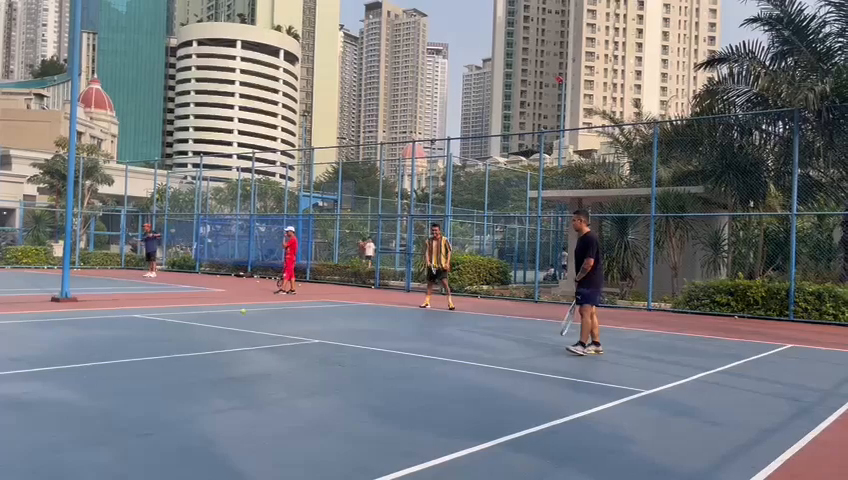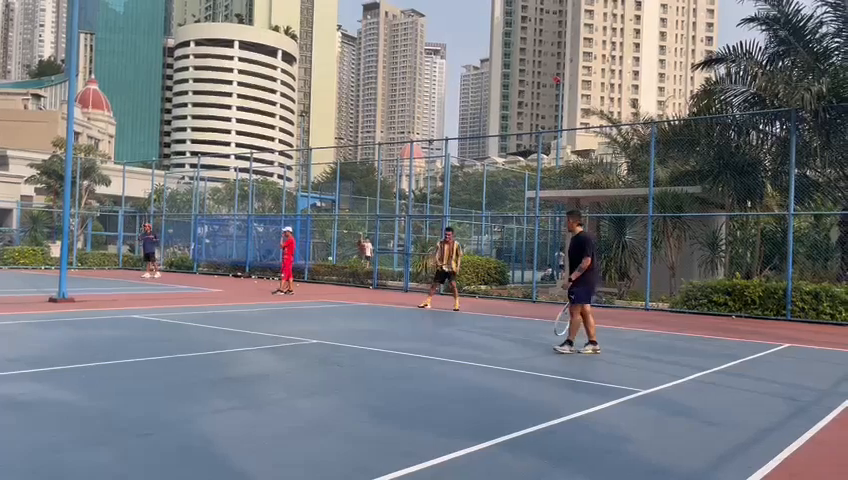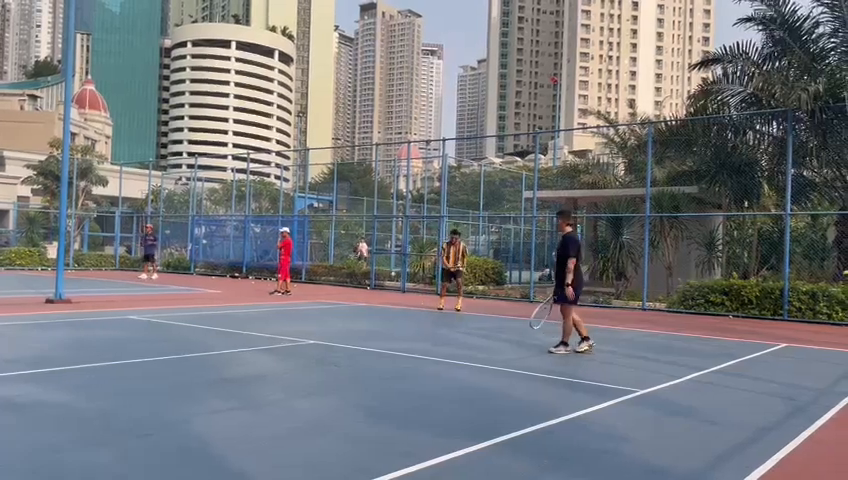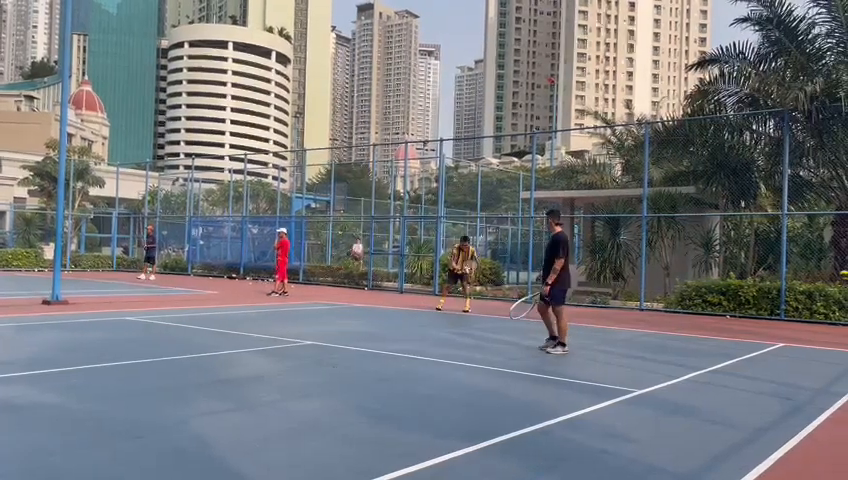
dt=0.3s
person 1, frame 1
left shoulder: (590, 238)
right shoulder: (581, 238)
left elbow: (589, 263)
left wrist: (577, 279)
right wrist: (579, 280)
left hip: (590, 283)
right hip: (586, 283)
left knee: (585, 312)
right knee: (591, 313)
left ankle: (582, 344)
right ankle: (596, 344)
person 1, frame 2
left shoulder: (584, 238)
right shoulder: (576, 238)
left elbow: (586, 262)
left wrist: (570, 278)
right wrist: (571, 279)
left hip: (583, 282)
right hip: (582, 282)
left knee: (575, 311)
right knee: (585, 312)
left ankle: (569, 344)
right ankle: (593, 343)
person 1, frame 3
left shoulder: (569, 238)
right shoulder: (568, 237)
left elbow: (571, 263)
left wrist: (568, 284)
right wrist: (564, 284)
left hip: (570, 283)
right hip: (563, 282)
left knee: (566, 313)
right knee: (569, 313)
left ankle: (564, 344)
right ankle: (586, 339)
person 1, frame 4
left shoulder: (560, 238)
right shoulder: (555, 237)
left elbow: (559, 264)
left wrist: (547, 282)
right wrist: (546, 281)
left hip: (557, 283)
right hip: (552, 283)
left knee: (558, 313)
right knee: (542, 309)
left ankle: (562, 344)
right ankle: (553, 337)
